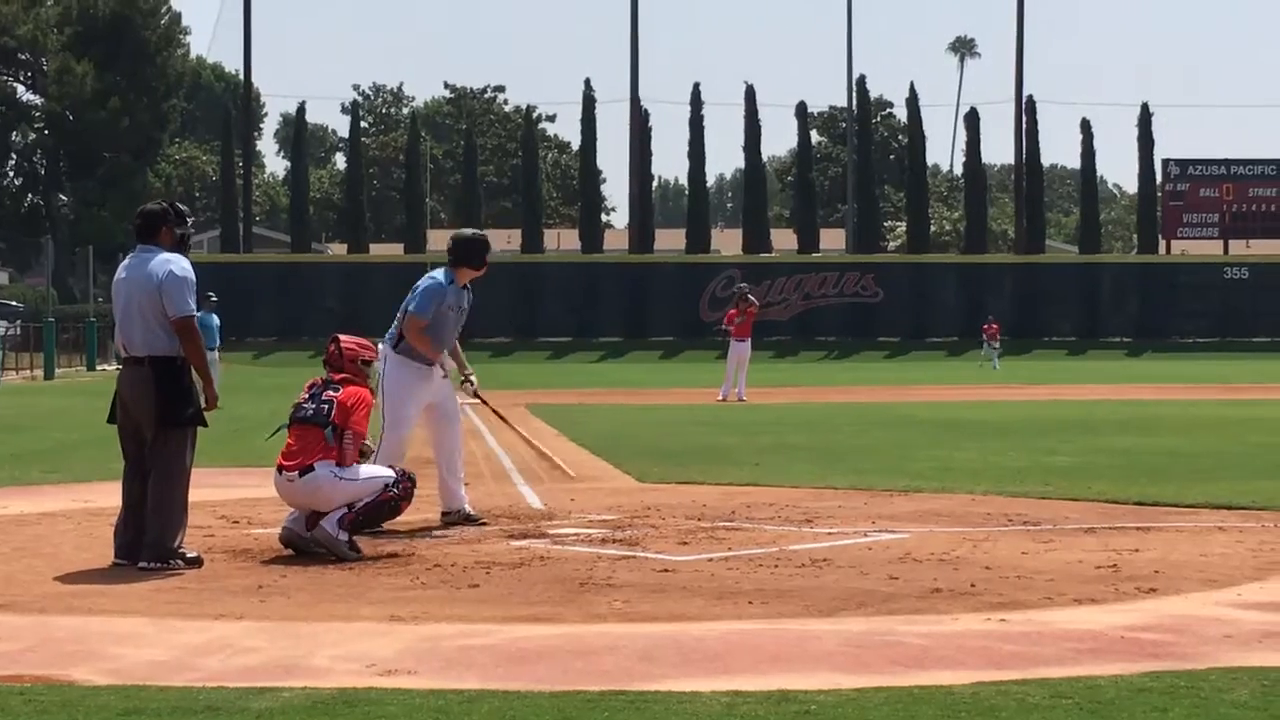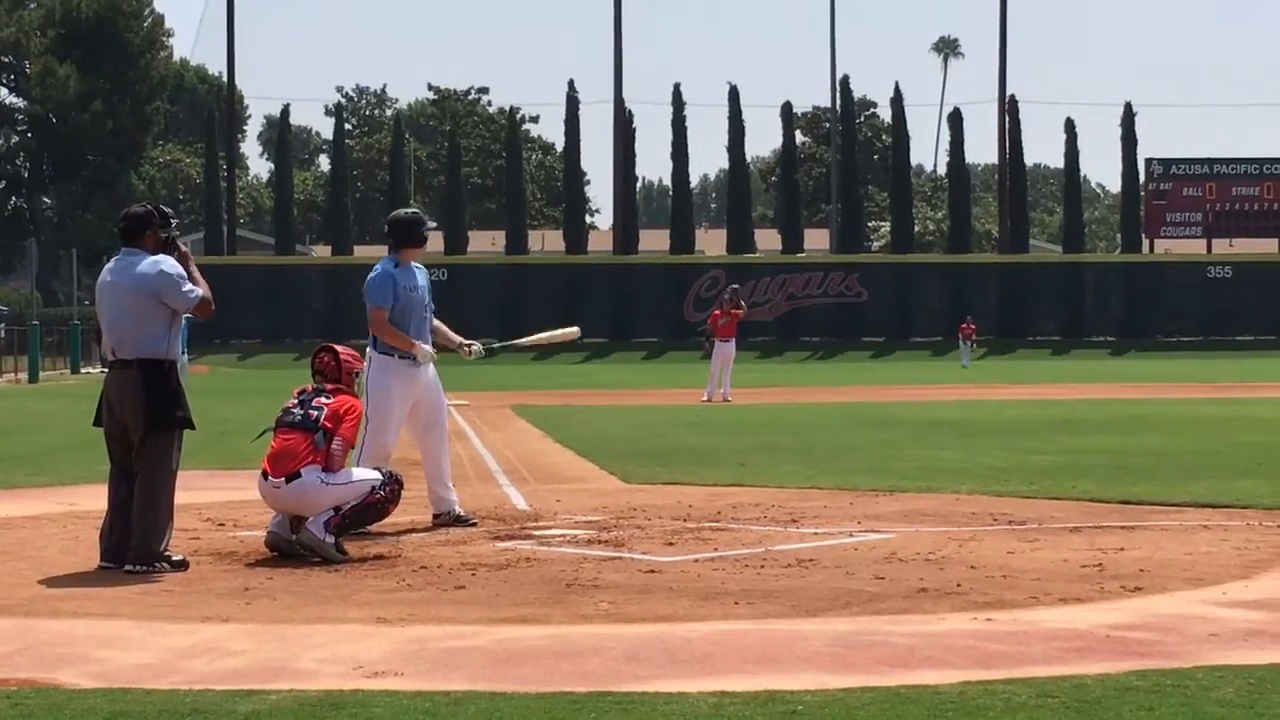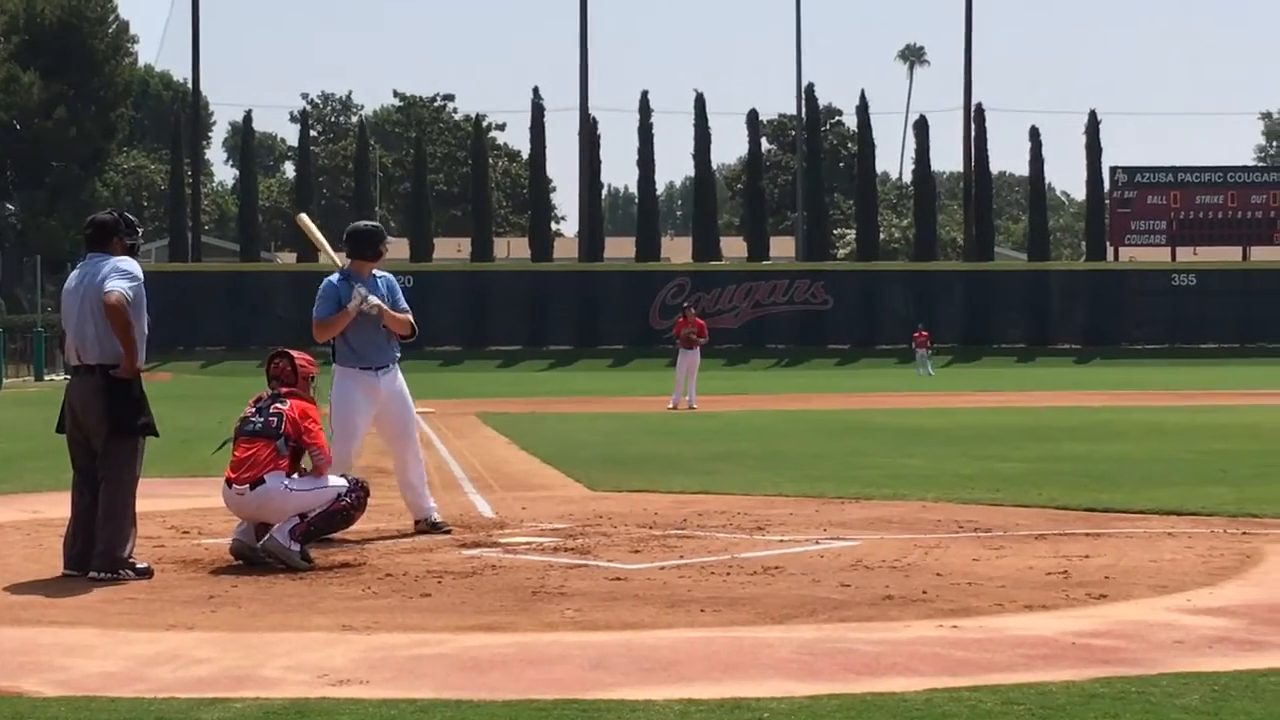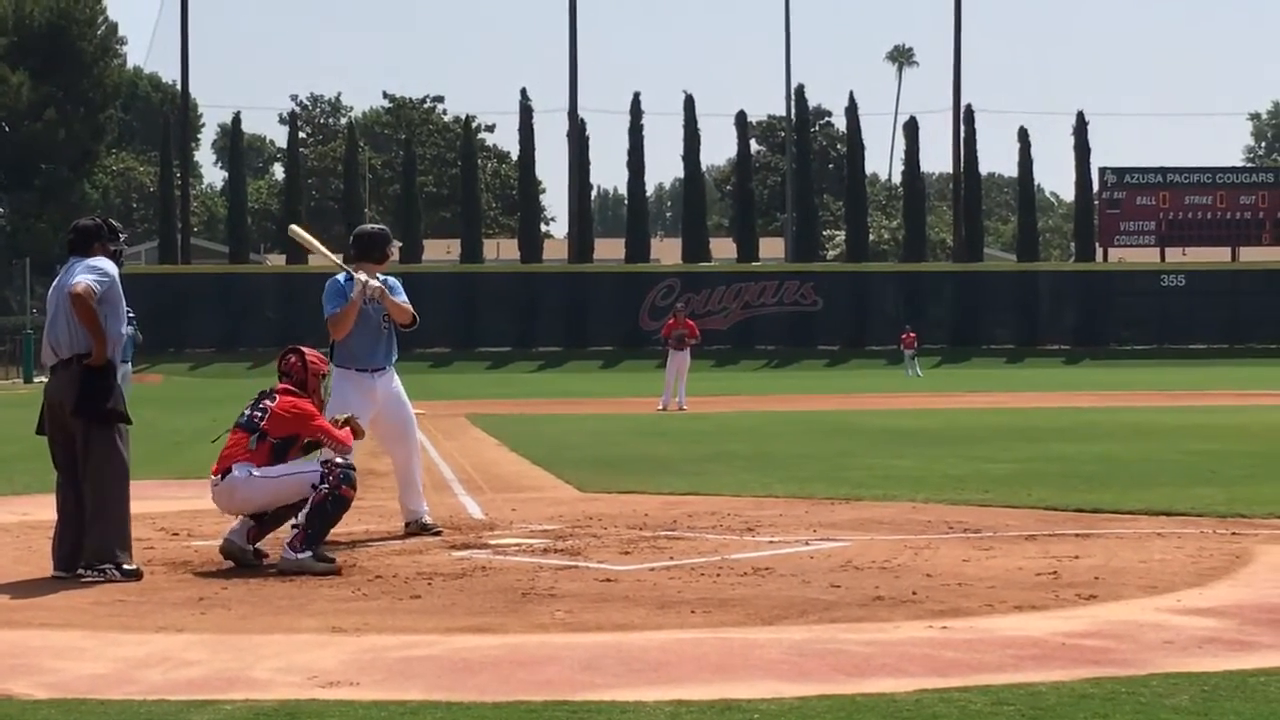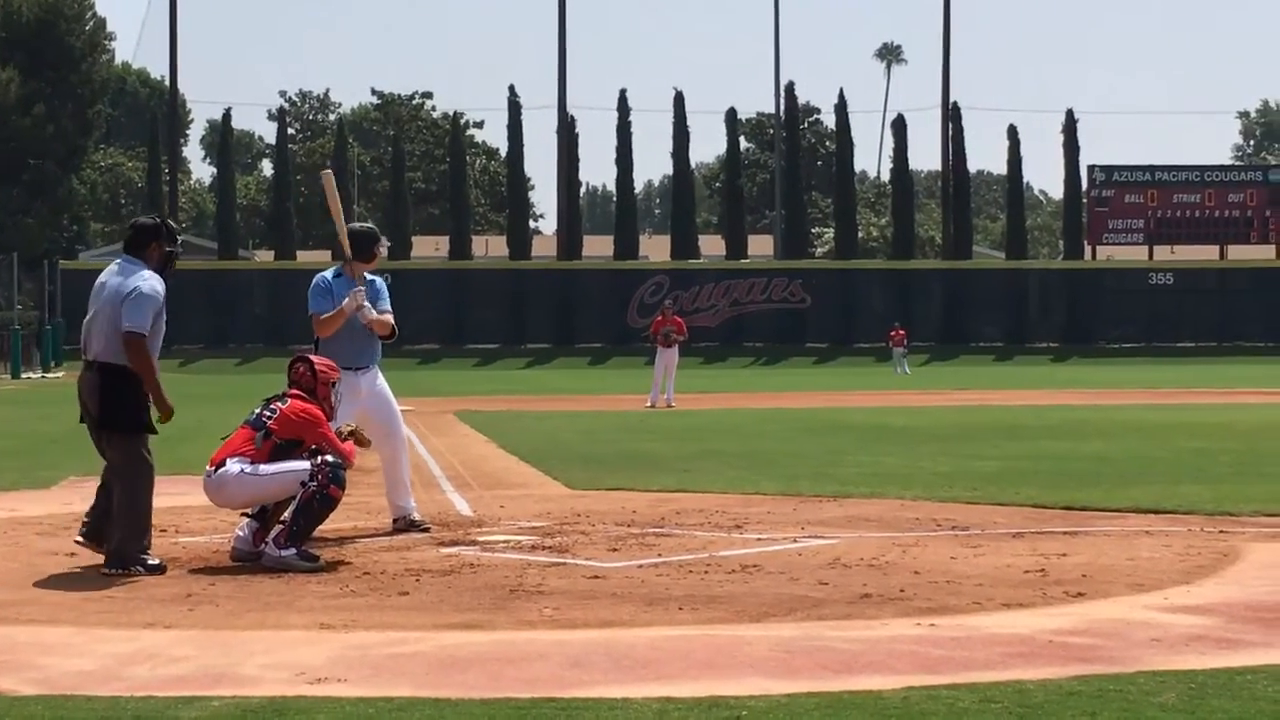
dt=1s
person 1, frame 1
left shoulder: (123, 270)
right shoulder: (174, 266)
left elbow: (128, 324)
right elbow: (186, 330)
right wrist: (207, 382)
left hip: (130, 375)
right hip: (165, 376)
left knee: (137, 465)
right knee: (170, 466)
left ankle: (129, 546)
right ankle: (161, 551)
person 1, frame 2
left shoulder: (107, 273)
right shoulder: (161, 267)
left elbow: (113, 322)
right elbow: (205, 306)
right wrist: (189, 265)
left hip: (116, 378)
right hip: (152, 380)
left knee: (122, 468)
right knee: (155, 469)
left ankle: (114, 549)
right ankle: (147, 553)
person 1, frame 3
left shoulder: (73, 278)
right shoulder: (124, 267)
left elbow: (73, 329)
right elbow: (114, 303)
right wrist: (130, 353)
left hip: (79, 383)
right hip: (114, 384)
left knee: (86, 475)
right knee: (118, 475)
left ankle: (79, 557)
right ankle: (111, 560)
person 1, frame 4
left shoulder: (61, 278)
right shoulder: (100, 267)
right elbow: (80, 294)
right wrist: (101, 339)
left hip: (59, 381)
right hip: (89, 380)
left knee: (72, 474)
right knee: (109, 471)
left ankle: (69, 558)
right ankle: (104, 559)
person 1, frame 5
left shoulder: (110, 274)
right shoulder: (148, 284)
right elbow: (133, 343)
right wrist: (157, 395)
left hip: (95, 378)
right hip: (117, 385)
left knee: (121, 464)
right knee: (135, 468)
left ankle: (97, 531)
right ankle: (126, 555)
person 2, frame 1
left shoulder: (465, 292)
right shoulder: (435, 284)
right elbow: (411, 329)
left wrist: (464, 371)
right wrist: (440, 358)
left hip: (432, 368)
right hip: (401, 365)
left knee: (450, 431)
right knee: (397, 437)
left ankle: (454, 506)
person 2, frame 2
left shoulder: (420, 272)
right shoulder: (384, 275)
right elbow: (377, 325)
left wrist: (458, 342)
right wrist: (416, 347)
left hip: (422, 368)
right hip: (389, 367)
left knee: (435, 435)
right knee: (378, 440)
left ankle: (445, 507)
person 2, frame 3
left shoulder: (387, 281)
right shoulder: (333, 286)
left elbow: (408, 330)
right elbow: (320, 334)
left wrist: (381, 309)
right wrist: (352, 308)
left hip: (390, 377)
right hip: (352, 379)
left knee: (408, 446)
right knee: (342, 452)
left ankle: (425, 514)
person 2, frame 4
left shoulder: (390, 284)
right shoulder: (338, 285)
left elbow: (408, 319)
right elbow: (336, 332)
left wrist: (382, 293)
right wrist: (358, 295)
left hip: (386, 379)
right hip: (349, 380)
left knee: (407, 445)
left ankle: (416, 516)
person 2, frame 5
left shoulder: (376, 285)
right shoulder: (324, 282)
left elbow: (389, 329)
right elbow: (320, 329)
left wrist: (373, 317)
right wrist: (347, 307)
left hip: (370, 377)
left knee: (395, 440)
left ankle: (404, 512)
person 3, frame 1
left shoulder: (313, 388)
right shoulder: (359, 393)
right elbow: (348, 452)
left wrist: (359, 450)
left hip: (283, 482)
right hip: (316, 481)
left knee: (332, 478)
right knee: (402, 483)
left ankle: (297, 525)
right ankle: (336, 527)
person 3, frame 2
left shoulder: (299, 397)
right shoulder: (349, 403)
left elbow: (292, 446)
right elbow: (336, 457)
right wrist: (331, 488)
left hip: (268, 488)
right hip: (302, 487)
right knee: (389, 485)
left ankle: (281, 529)
right ankle: (323, 529)
person 3, frame 3
left shoulder: (255, 405)
right shoulder: (303, 408)
right elbow: (322, 463)
left wrist: (299, 473)
right wrist: (309, 474)
left hip: (232, 496)
right hip: (265, 494)
right knee: (356, 492)
left ankle: (246, 536)
right ankle: (288, 537)
person 3, frame 4
left shoulder: (270, 399)
right shoulder: (298, 405)
right elbow: (343, 446)
left wrist: (319, 440)
right wrist: (344, 427)
left hip: (226, 486)
right hip: (243, 482)
left knee: (298, 489)
right knee: (341, 474)
left ankle: (240, 537)
right ankle: (300, 552)
person 3, frame 5
left shoulder: (280, 403)
right shoulder: (306, 411)
left elbow: (288, 453)
right elbow: (346, 459)
left wrist: (334, 440)
right wrist: (346, 440)
left hip: (219, 478)
right hip: (235, 478)
left knee: (293, 475)
right knee: (330, 473)
left ankle: (248, 540)
right ankle: (284, 549)
